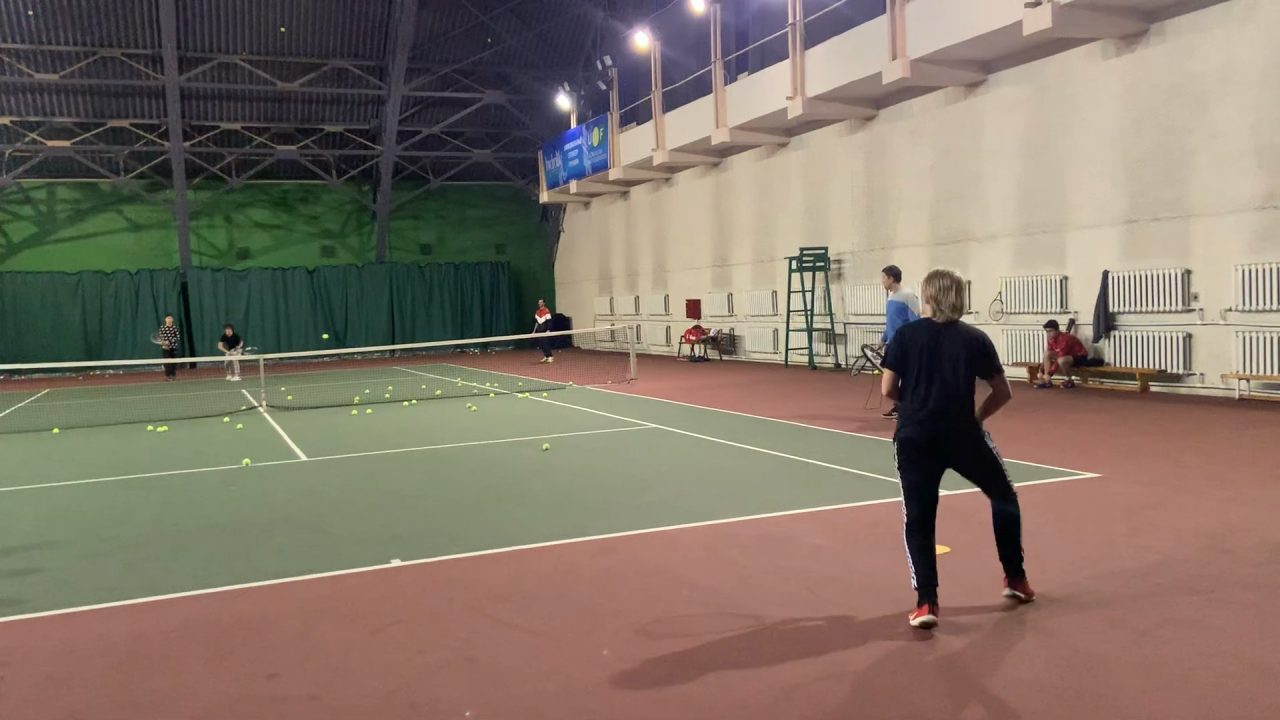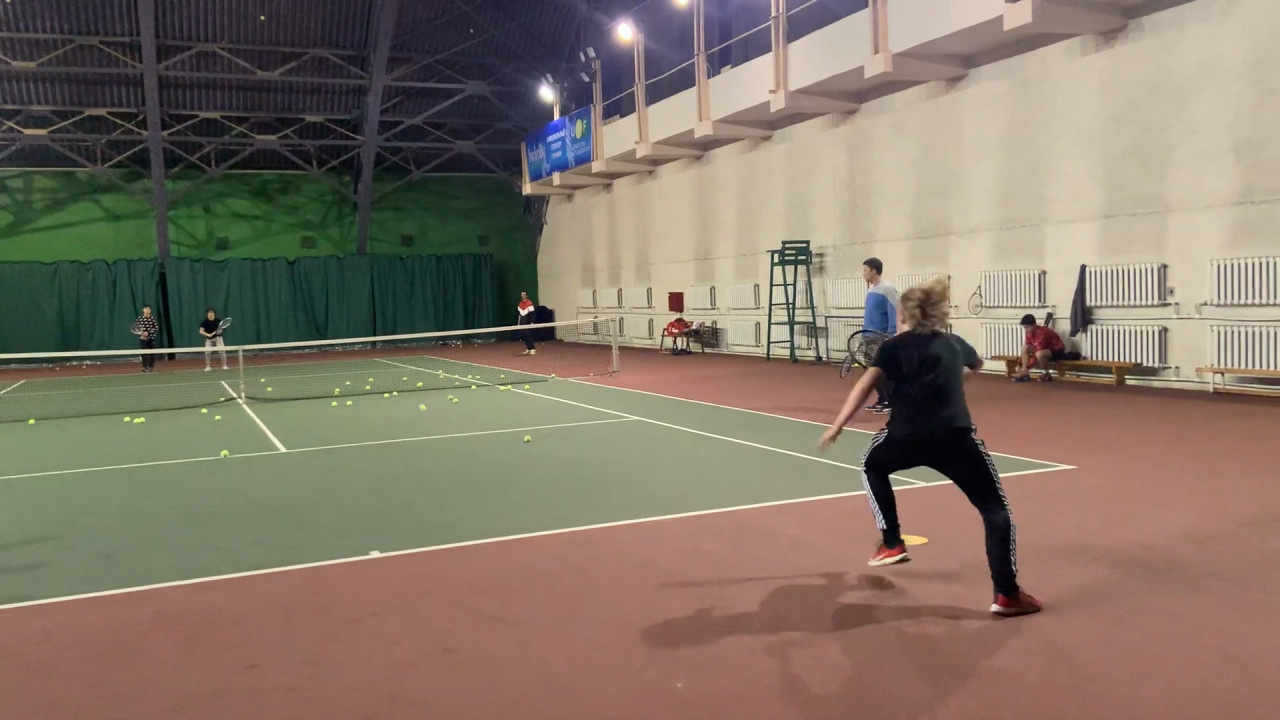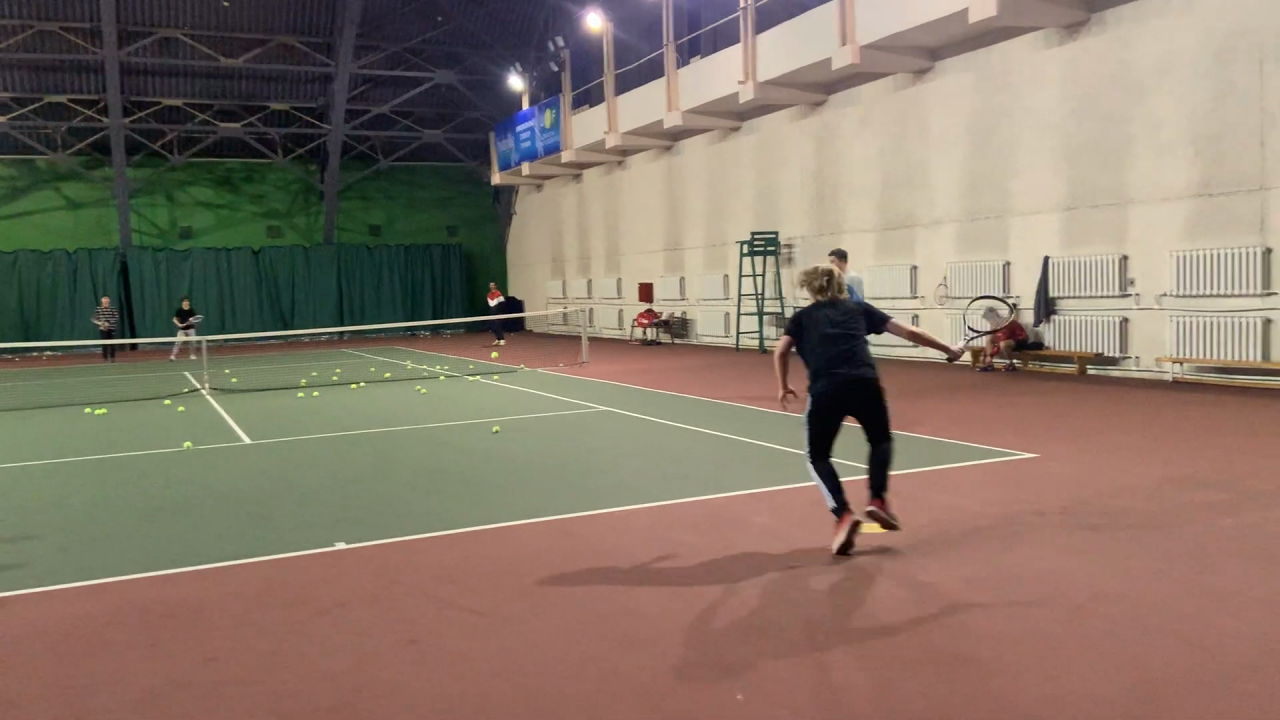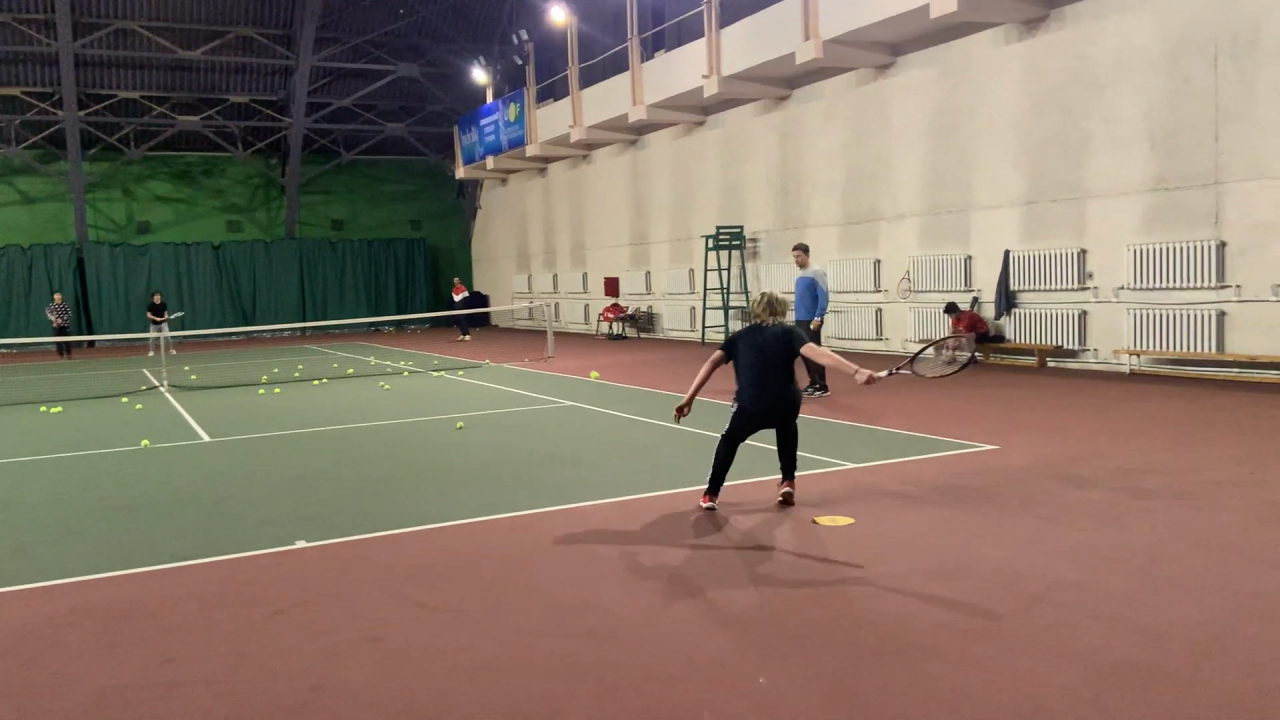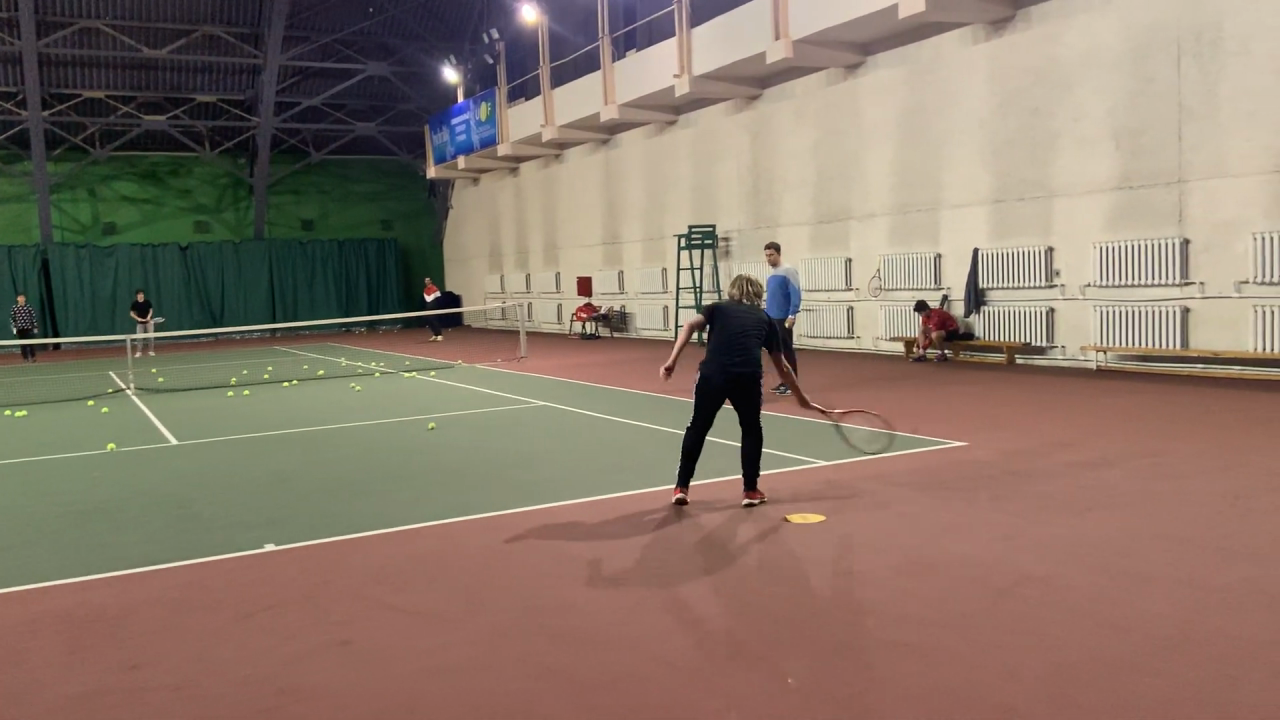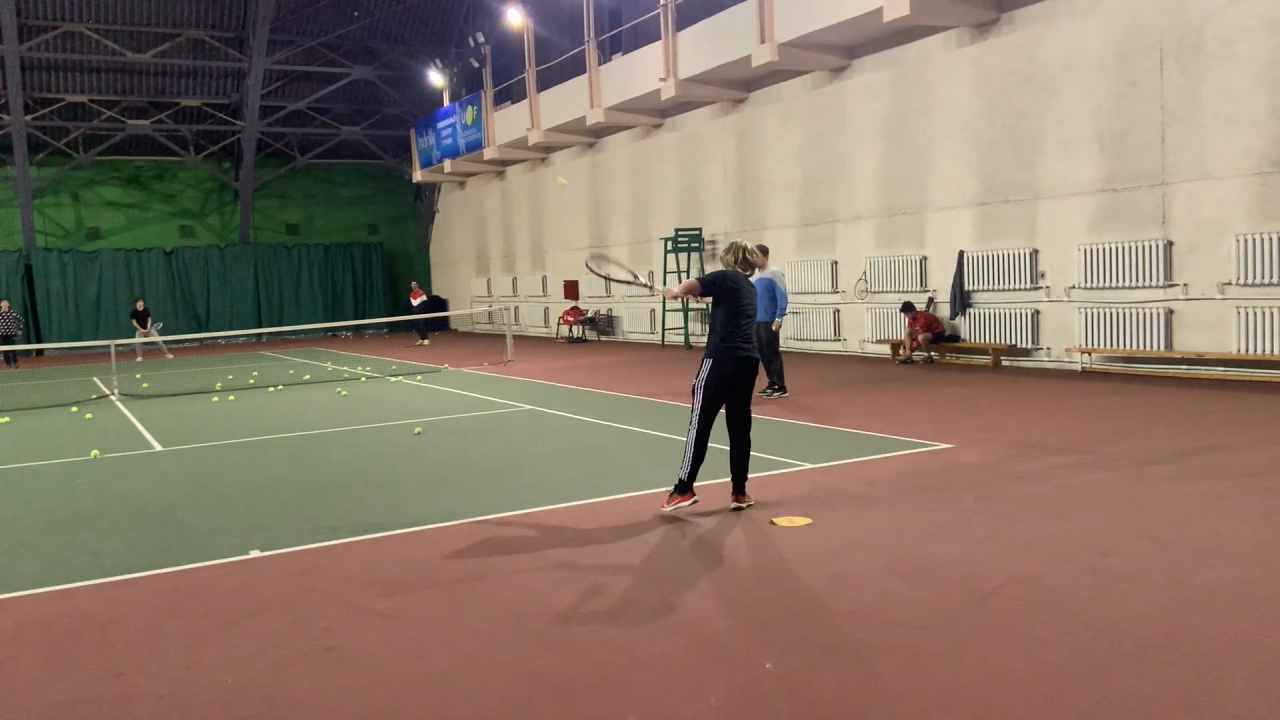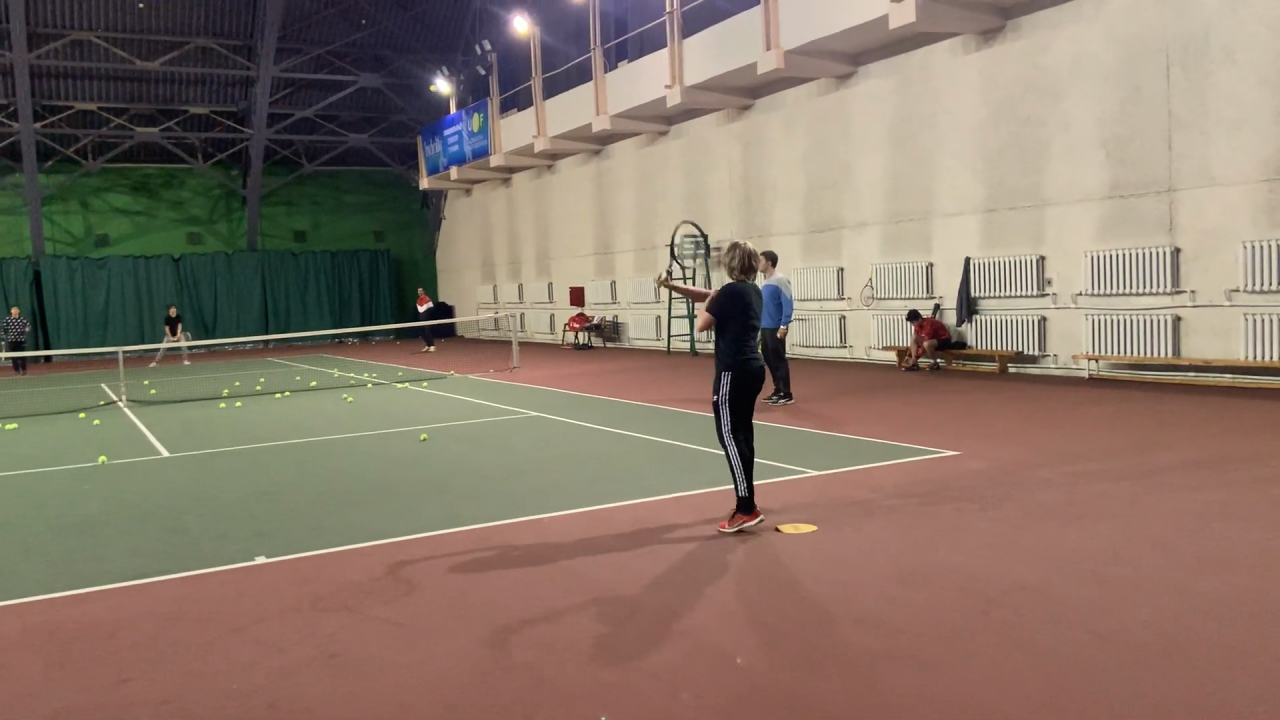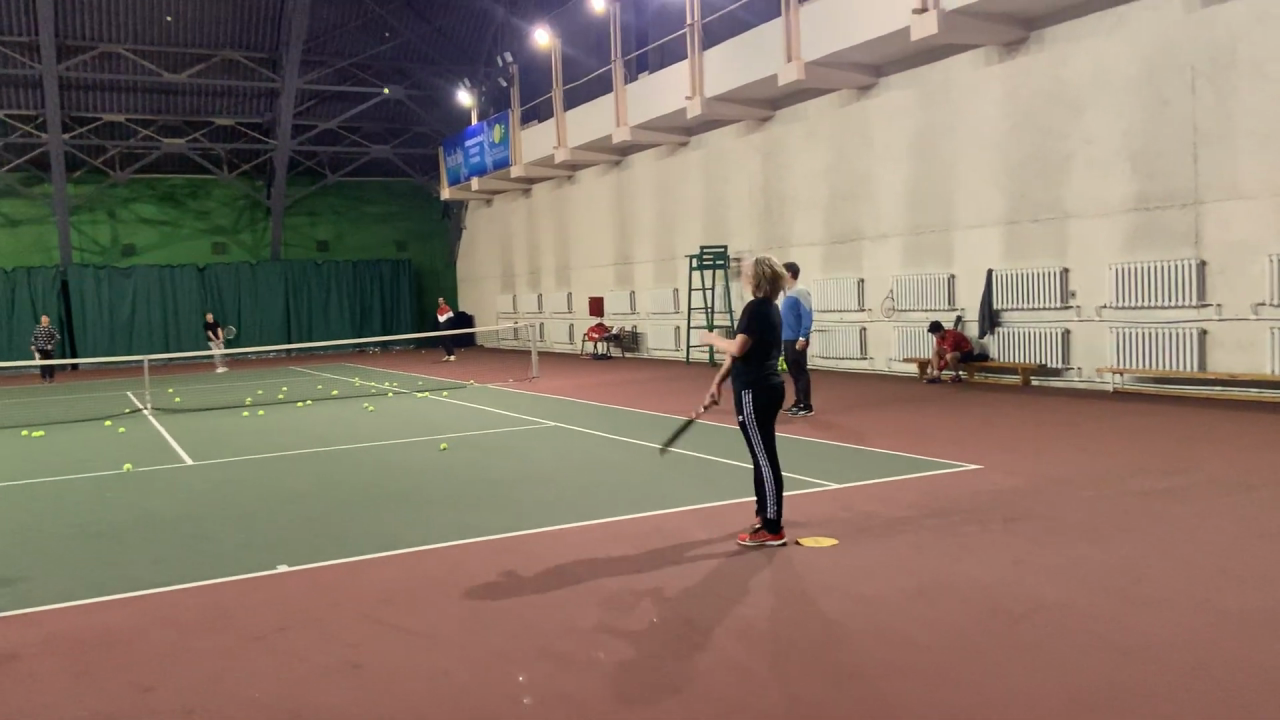
dt=0.3s
person 1, frame 1
left shoulder: (906, 334)
right shoulder: (976, 339)
left elbow: (888, 389)
right elbow: (1002, 393)
left hip: (914, 437)
right hip: (963, 435)
left knee: (919, 519)
right knee: (1002, 494)
left ankle: (926, 601)
right ankle: (1014, 577)
person 1, frame 2
left shoulder: (894, 346)
right shoulder: (954, 343)
left elbow: (864, 387)
right elbow: (975, 363)
left wrist: (837, 427)
left hip: (908, 435)
right hip: (955, 434)
left knee: (874, 468)
right knee: (994, 505)
left ankle: (892, 544)
right ankle: (1006, 592)
person 1, frame 3
left shoulder: (803, 317)
right shoulder: (859, 308)
left elbow: (781, 351)
right elbow: (906, 331)
left wrist: (783, 388)
right wrist: (947, 349)
left hip: (825, 390)
right hip: (865, 385)
left knee: (818, 456)
right knee: (881, 441)
left ankle: (845, 515)
right ankle: (878, 500)
person 1, frame 4
left shoulder: (739, 337)
right shoulder: (789, 333)
left elbow: (711, 364)
right elbow: (816, 353)
left wrist: (689, 399)
right wrist: (856, 371)
left hip: (749, 406)
right hip: (786, 406)
left knee: (730, 439)
right knee: (787, 430)
left ankle: (711, 494)
right ankle: (787, 482)
person 1, frame 5
left shoulder: (720, 309)
right shoulder: (764, 319)
left elbow: (690, 326)
right elbow: (780, 364)
left wrist: (671, 361)
right wrist: (800, 395)
left hip: (712, 376)
right hip: (747, 378)
left knee: (697, 428)
right knee: (752, 429)
left ankle: (681, 487)
right ankle: (750, 490)
person 1, frame 6
left shoulder: (724, 277)
right shoulder: (749, 287)
left elbow: (684, 289)
left wrist: (675, 291)
left hip: (720, 360)
right hip: (748, 361)
left knee: (700, 424)
right knee: (740, 427)
left ankle: (684, 489)
right ankle: (739, 493)
person 1, frame 7
left shoulder: (731, 291)
right shoulder: (752, 291)
left elbow: (701, 324)
right elbow: (709, 296)
left wrist: (707, 303)
right wrist: (673, 286)
left hip: (734, 372)
right hip: (751, 369)
left knee: (731, 439)
right knee: (742, 436)
left ankle: (747, 510)
right ankle: (745, 500)
person 1, frame 8
left shoulder: (756, 308)
right shoulder: (768, 308)
left elbow: (737, 349)
right elbow: (742, 352)
left wrist: (711, 339)
right wrist: (717, 381)
left hip: (754, 390)
right hip: (768, 387)
left knee: (764, 457)
right knee: (763, 454)
left ankle: (772, 529)
right ankle: (765, 513)
